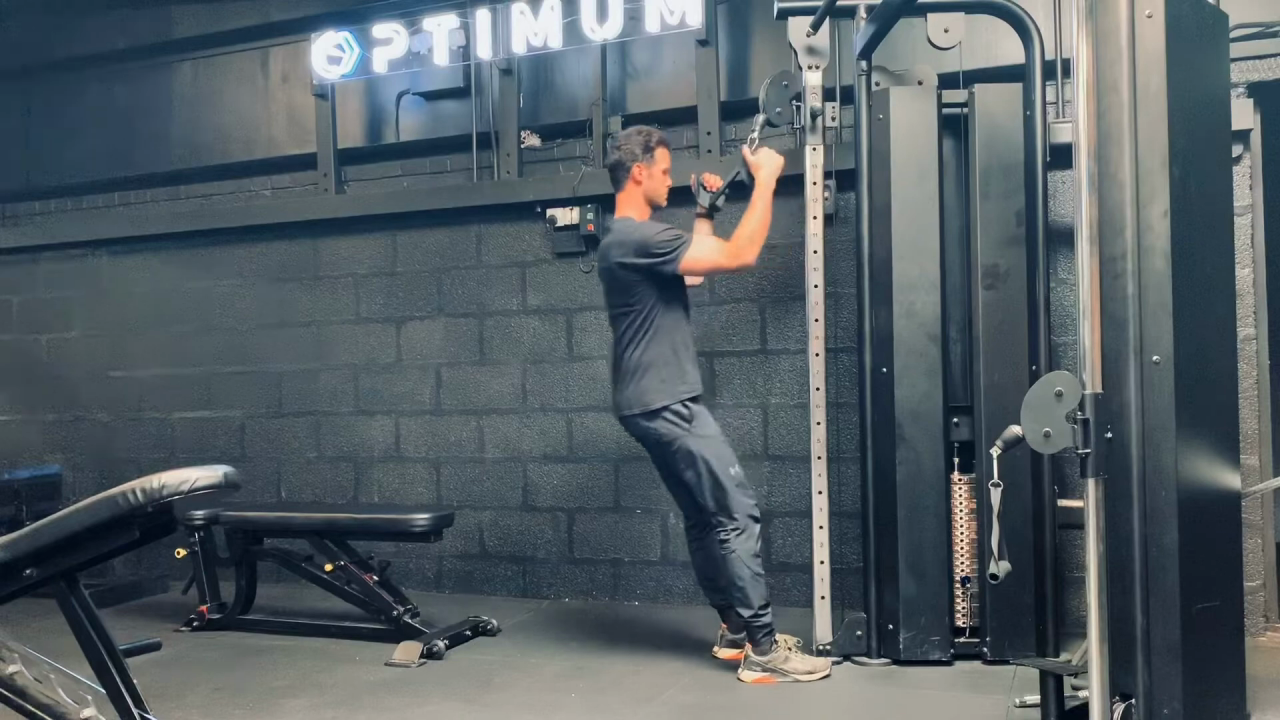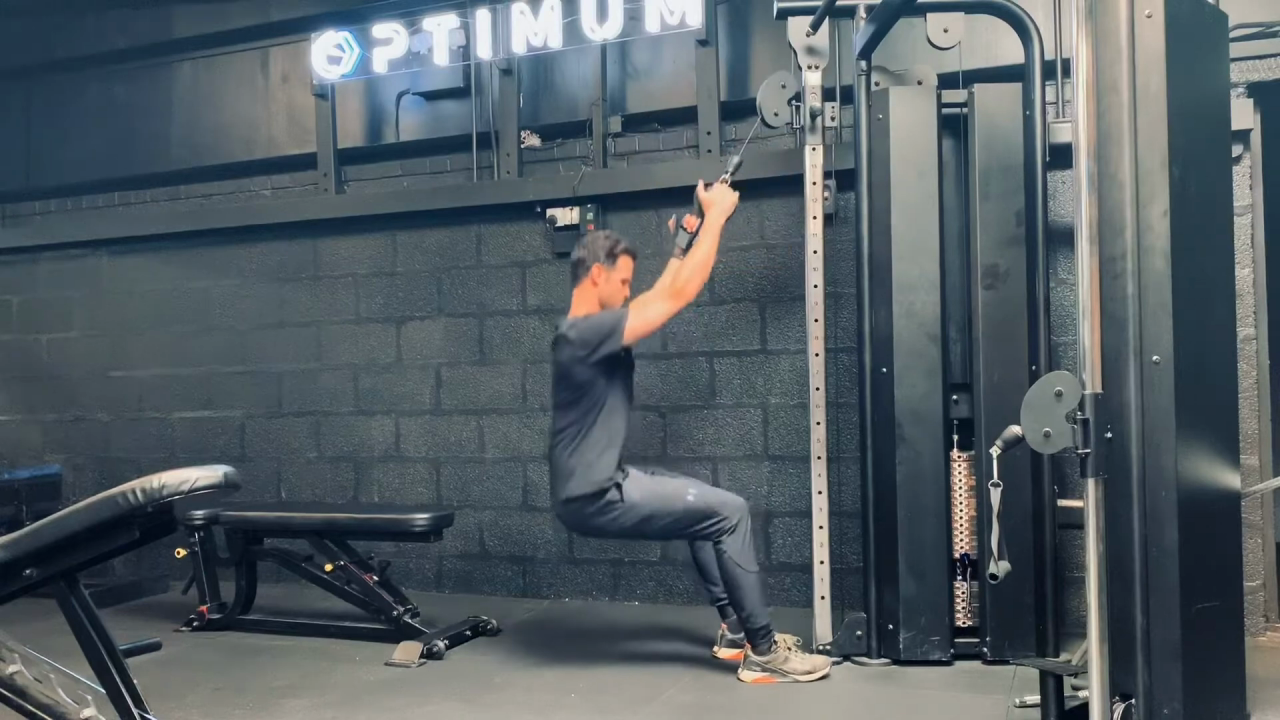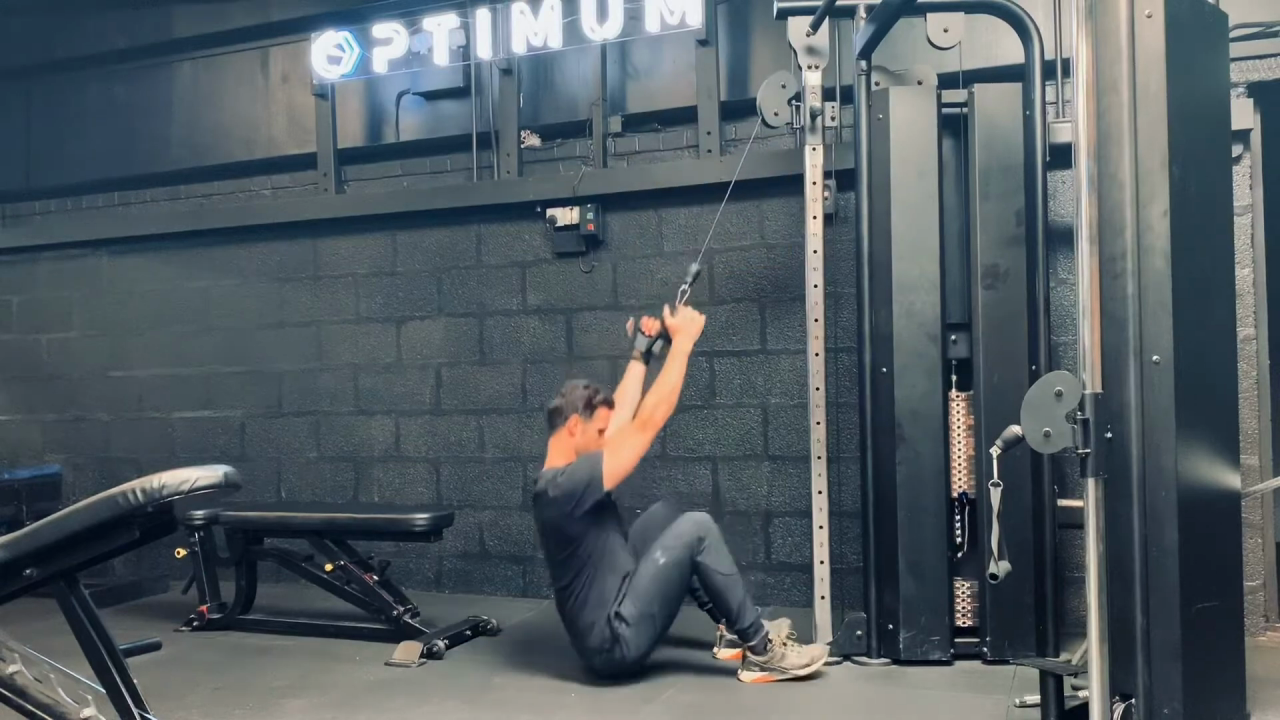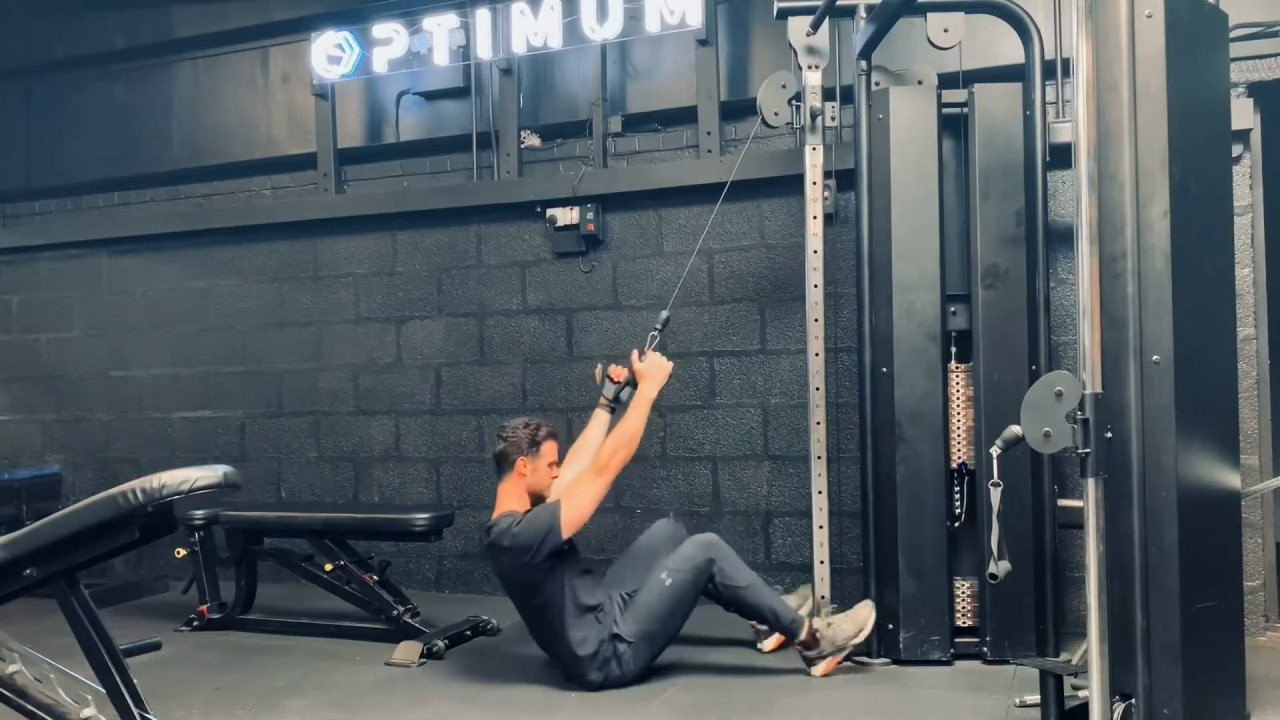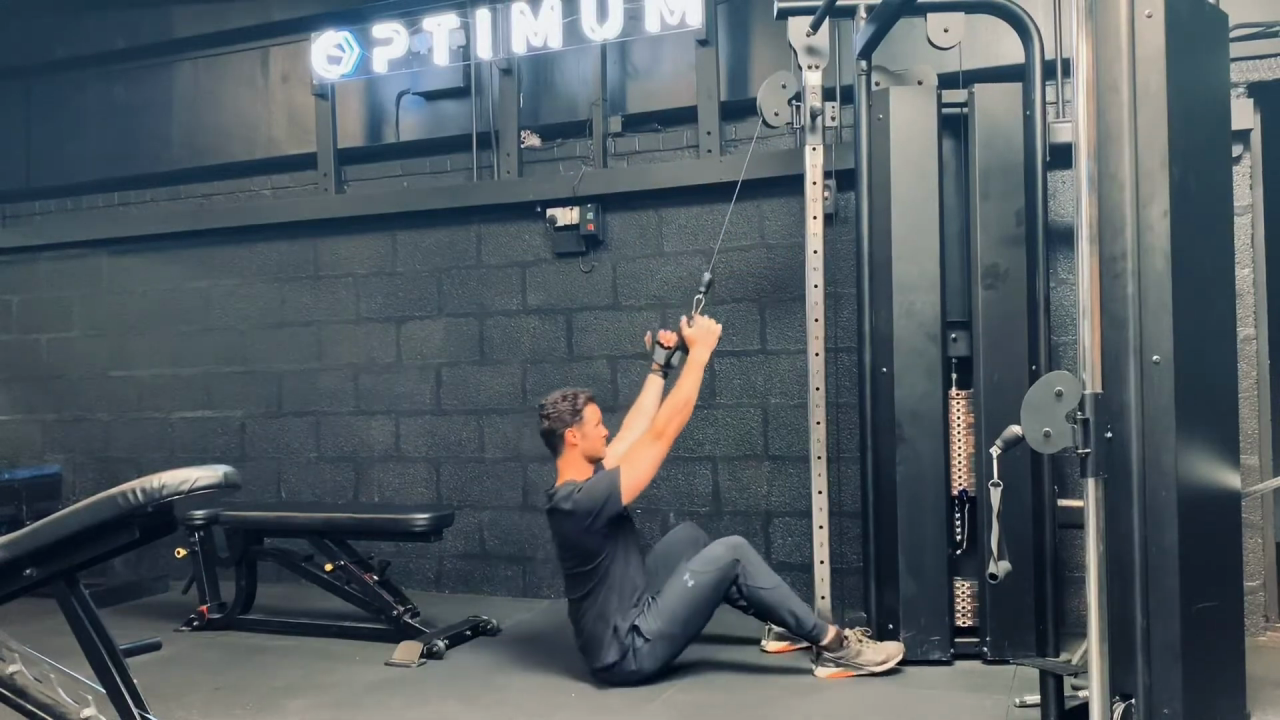
dt=0.5s
person 1, frame 1
left shoulder: (630, 240)
right shoulder: (636, 238)
left elbow: (693, 272)
right elbow: (742, 255)
left wrist: (705, 211)
right wrist: (765, 176)
left hip: (656, 402)
right hip: (662, 403)
left knee: (709, 517)
right knee: (738, 512)
left ankle: (736, 630)
right ankle: (763, 649)
person 1, frame 2
left shoulder: (592, 329)
right shoulder: (585, 333)
left elbow: (662, 298)
right elbow: (678, 296)
left wrist: (683, 245)
right wrist: (716, 217)
left hip: (600, 481)
right hip: (594, 493)
left knee: (702, 508)
right knee: (728, 512)
left ankle: (736, 630)
right ankle: (764, 651)
person 1, frame 3
left shoulder: (561, 476)
right shoulder: (563, 489)
left elbow: (621, 418)
right elbow: (646, 425)
left wrist: (641, 353)
right wrist: (683, 340)
left hip: (611, 617)
right hip: (615, 641)
left knee: (666, 518)
right knee: (696, 527)
left ankle: (732, 630)
right ankle: (761, 650)
person 1, frame 4
left shoulder: (516, 518)
right shoulder: (520, 536)
left elbow: (579, 466)
right elbow: (605, 469)
left wrist: (608, 400)
right wrist: (648, 388)
right hip: (611, 655)
left knee: (667, 531)
right knee: (705, 548)
left ankle: (768, 616)
right ankle: (811, 639)
person 1, frame 5
left shoulder: (581, 486)
right shoulder: (585, 502)
left elbow: (636, 431)
right elbow: (662, 434)
left wrist: (659, 366)
right wrist: (699, 352)
left hip: (623, 628)
right hip: (627, 654)
left knee: (689, 538)
right knee: (731, 553)
left ankle: (783, 625)
right ankle: (834, 647)
